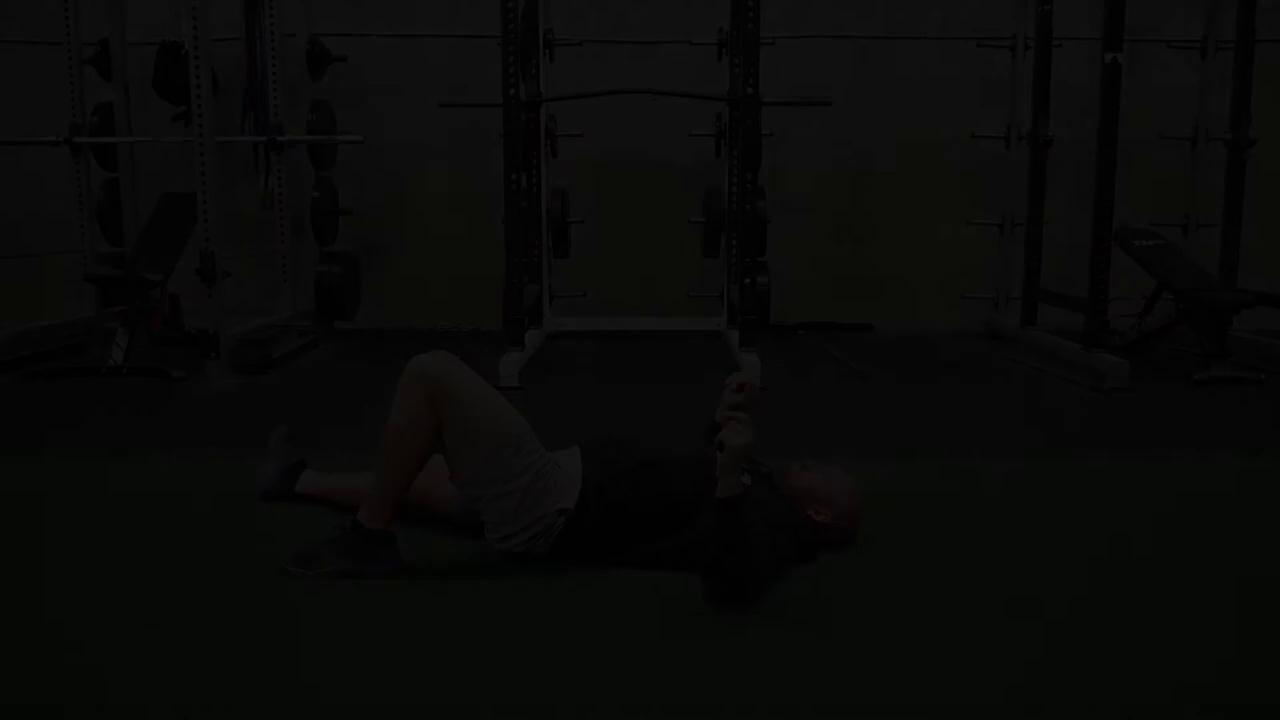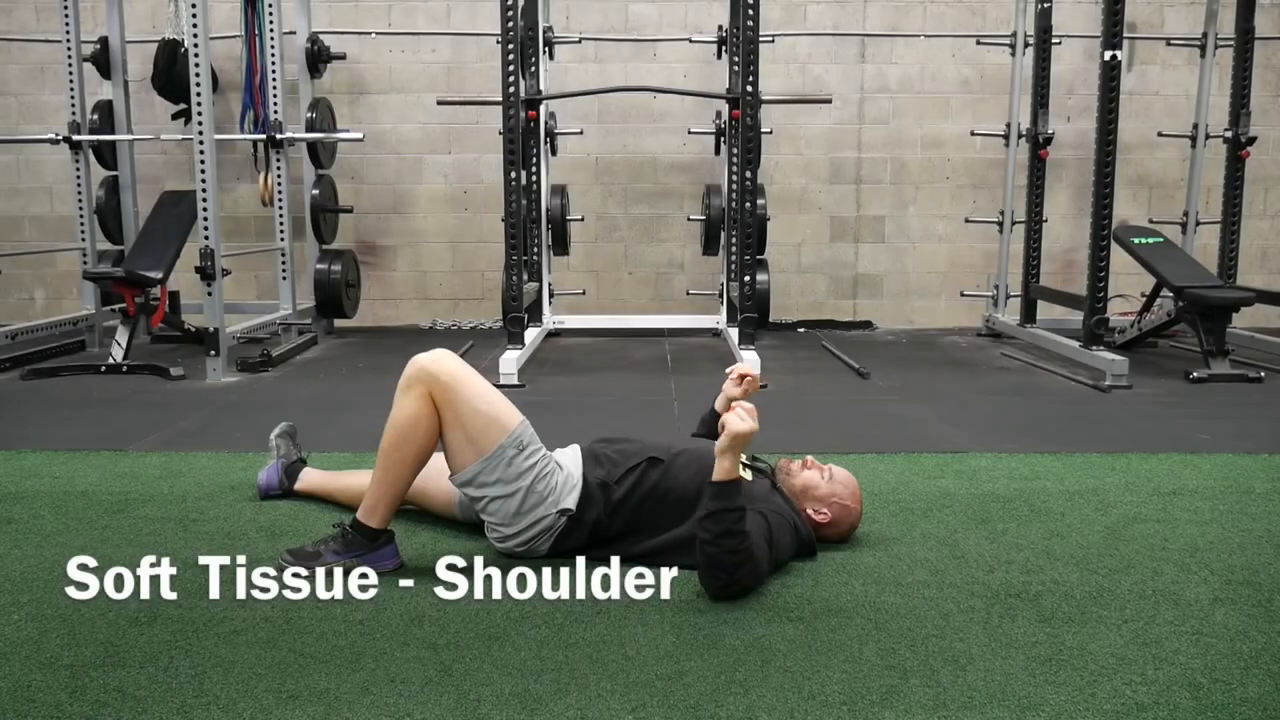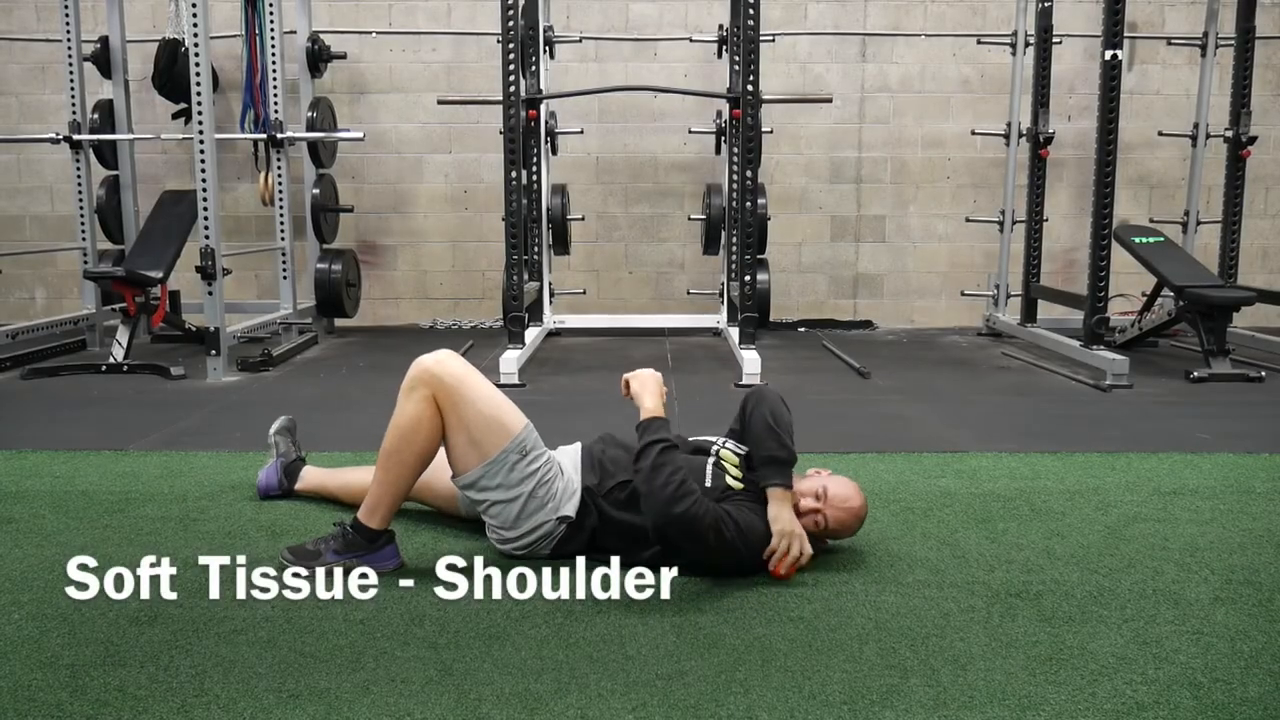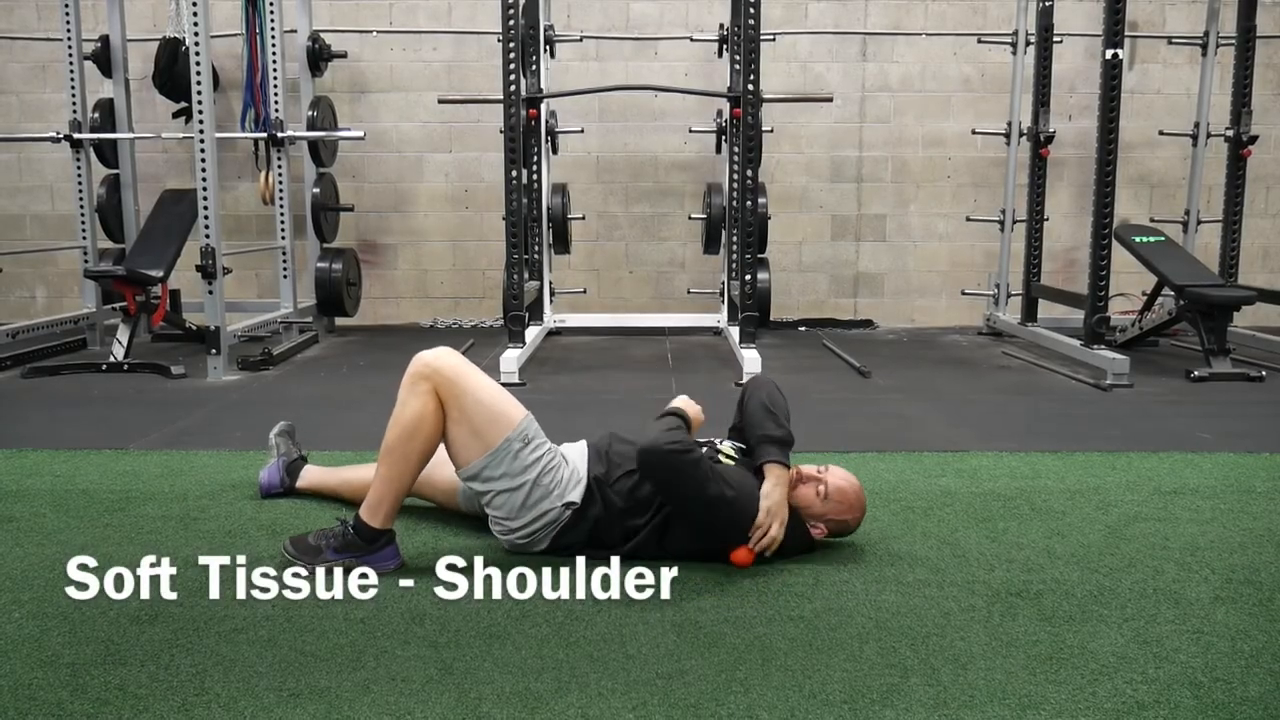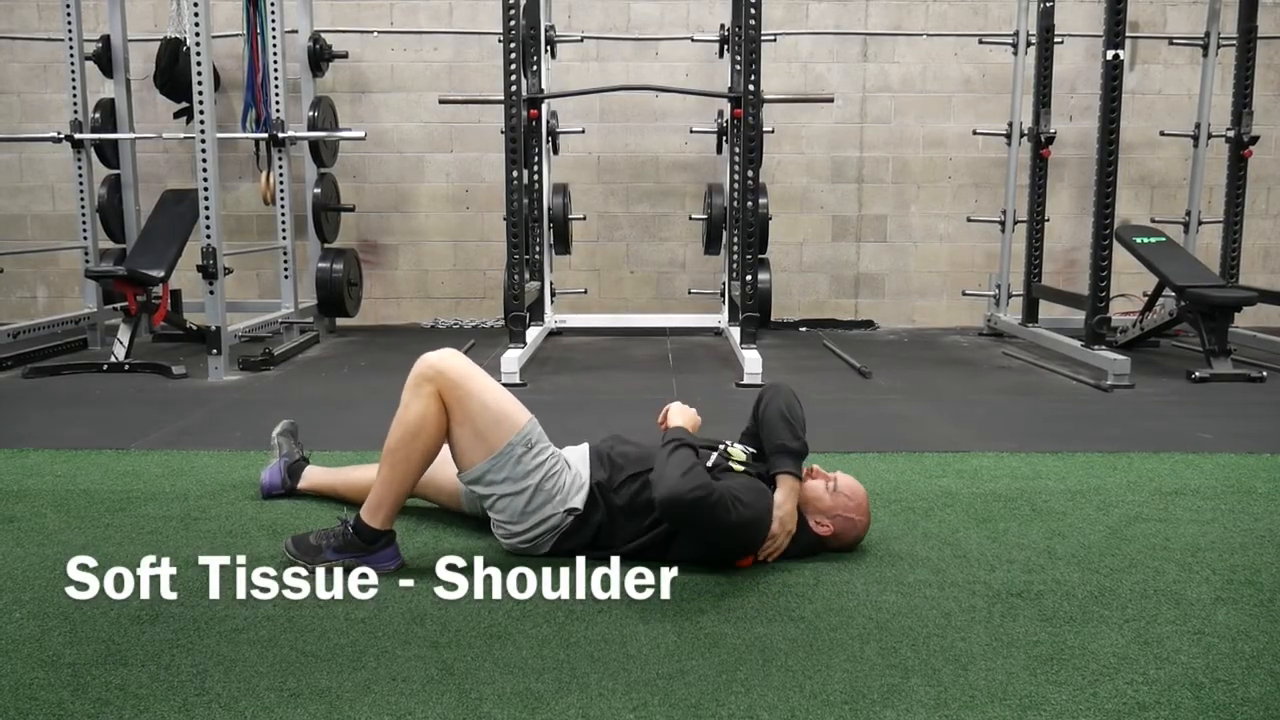
dt=1s
person 1, frame 1
left shoulder: (770, 524)
right shoulder: (767, 486)
left elbow: (729, 584)
left wrist: (730, 476)
right wrist: (725, 420)
left hip: (543, 509)
right hip: (558, 483)
left knee: (432, 374)
left ankle: (365, 542)
right ankle: (298, 479)
person 1, frame 2
left shoulder: (773, 521)
right shoulder: (765, 483)
left elbow: (723, 575)
right elbow: (700, 457)
left wrist: (727, 462)
right wrist: (724, 409)
left hip: (544, 508)
right hip: (561, 481)
left knee: (431, 370)
left ankle: (365, 540)
right ankle: (297, 476)
person 1, frame 3
left shoulder: (747, 535)
right shoulder: (763, 478)
left elbow: (671, 513)
right elbow: (763, 402)
left wrist: (651, 409)
right wrist: (778, 492)
left hip: (542, 513)
right hip: (562, 474)
left knee: (435, 371)
right knee: (409, 470)
left ankle: (365, 539)
right ankle: (296, 474)
person 1, frame 4
left shoulder: (737, 510)
right shoulder: (761, 473)
left elbow: (658, 454)
right elbow: (760, 389)
left wrist: (680, 414)
right wrist: (778, 471)
left hip: (546, 505)
right hip: (564, 475)
left knee: (432, 368)
right knee: (413, 463)
left ankle: (367, 538)
right ankle: (297, 474)
person 1, frame 5
left shoulder: (751, 513)
right shoulder: (765, 474)
left elbow: (677, 494)
right elbow: (776, 397)
left wrist: (681, 430)
right wrist: (788, 478)
left hip: (549, 508)
right hip: (568, 477)
left knee: (438, 370)
right knee: (413, 465)
left ankle: (368, 538)
right ankle: (298, 475)
